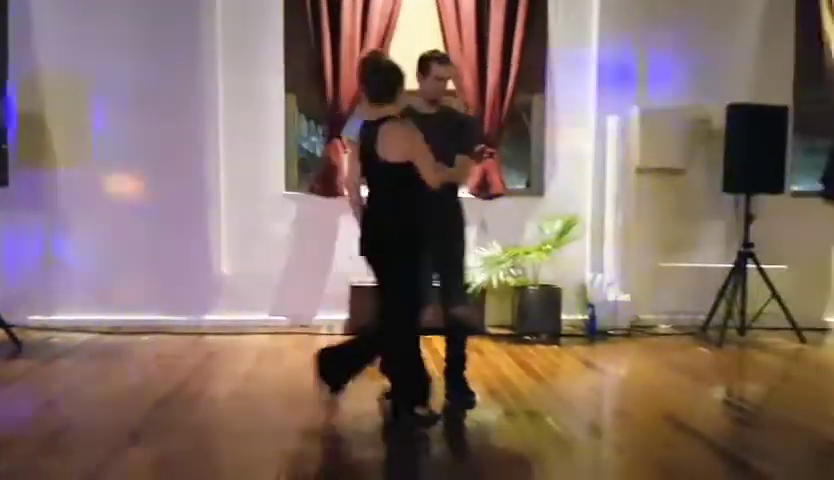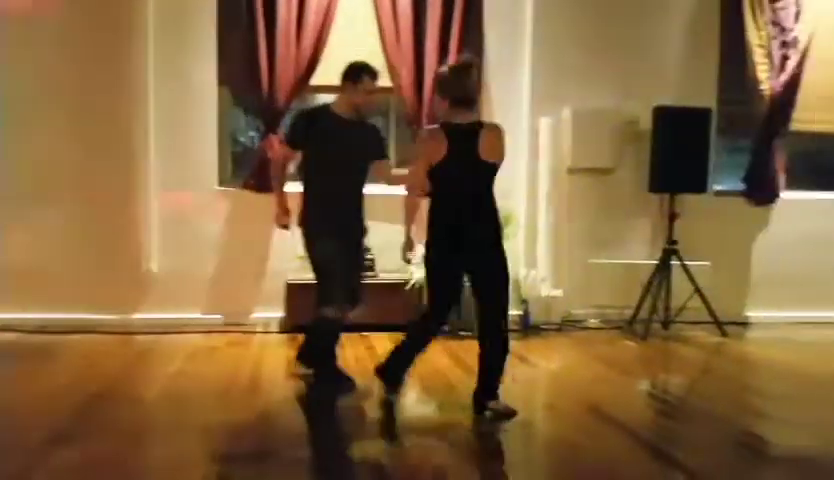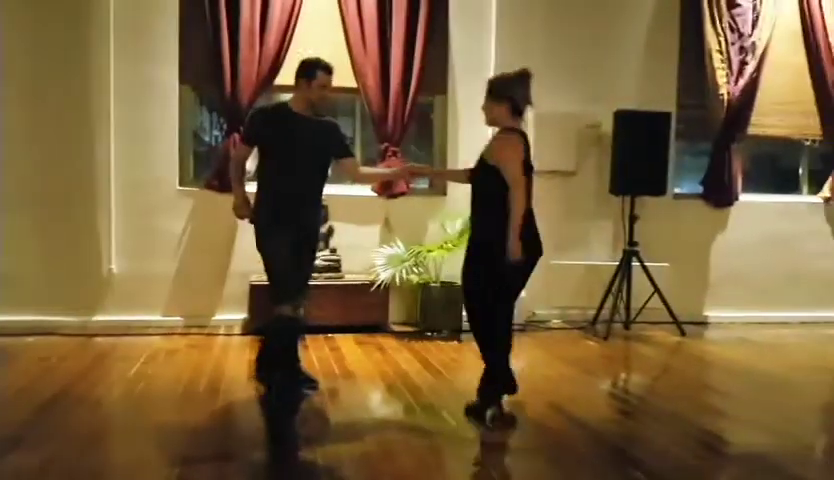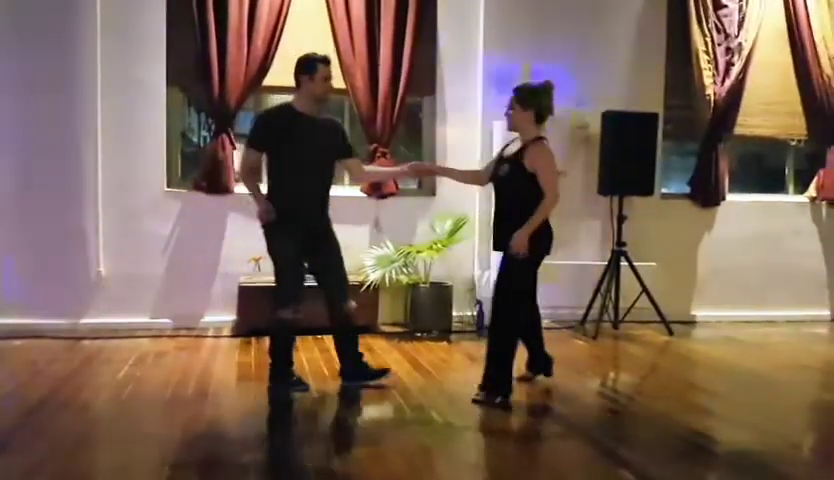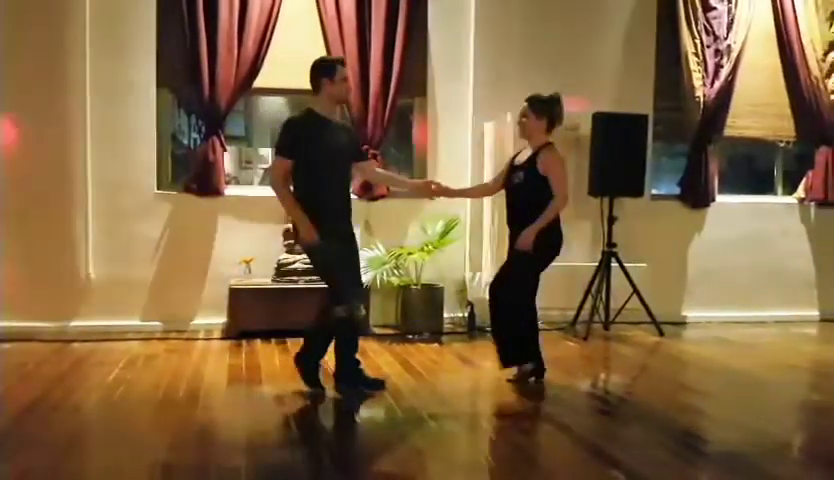
dt=0.4s
person 1, frame 1
left shoulder: (362, 132)
right shoulder: (403, 131)
left elbow: (353, 186)
right elbow: (434, 179)
right wrist: (454, 170)
left hip: (377, 236)
right hip: (404, 239)
left knee: (396, 316)
right knee: (401, 319)
person 1, frame 2
left shoulder: (430, 138)
right shoulder: (493, 135)
left elbow: (415, 191)
left wrist: (408, 234)
left hip: (444, 239)
right hip: (484, 240)
left knee: (437, 310)
right knee: (493, 318)
left ankle: (392, 374)
right ankle: (487, 397)
person 1, frame 3
left shoulder: (504, 141)
right shoulder: (512, 141)
left elbow: (518, 189)
right elbow: (478, 176)
left wrist: (513, 238)
right wrist: (430, 172)
left hip: (499, 243)
right hip: (492, 241)
left knee: (482, 310)
right knee: (497, 313)
left ankle: (492, 394)
right ankle: (494, 389)
person 1, frame 4
left shoulder: (538, 150)
right shoulder: (511, 148)
left elbow: (551, 196)
right elbow: (481, 177)
left wrist: (526, 232)
right wrist: (439, 170)
left hip: (529, 240)
right hip: (513, 239)
left knee: (505, 306)
right knee: (521, 302)
left ankle: (495, 387)
right ankle: (540, 361)
person 1, frame 5
left shoulder: (550, 156)
right shoulder: (520, 156)
left elbow: (560, 198)
right elbow: (492, 187)
left wrist: (533, 230)
right wrist: (453, 192)
left hip: (542, 240)
right hip: (522, 240)
left knee: (502, 291)
right knee: (520, 298)
left ankle: (523, 358)
right ankle: (531, 363)
person 2, frame 1
left shoulder: (459, 122)
right shoulder: (399, 121)
left elbow: (464, 169)
left hip: (449, 219)
left knee: (456, 301)
left ankle: (455, 377)
person 2, frame 2
left shoulder: (370, 133)
right shoulder: (311, 121)
left elbow: (384, 173)
right elbow: (280, 162)
right wrist: (281, 203)
left hip: (351, 225)
right hip: (320, 223)
left knee: (349, 297)
right knee: (334, 296)
left ankle: (313, 353)
right ankle: (323, 366)
person 2, frame 3
left shoulder: (328, 130)
right shoulder: (266, 118)
left elbow: (356, 172)
right elbow: (238, 159)
left wrist: (393, 174)
right wrist: (239, 195)
left hip: (307, 224)
right hip: (272, 222)
left knee: (292, 296)
right knee: (286, 297)
left ankle: (267, 363)
right ankle: (287, 369)
person 2, frame 4
left shoulder: (331, 129)
right shoulder: (272, 120)
left elbow: (360, 173)
right elbow: (247, 167)
left wrist: (400, 172)
right wrist: (260, 199)
left hip: (318, 224)
right hip: (284, 225)
left knee: (339, 295)
right knee: (288, 299)
left ankle: (353, 366)
right ankle: (281, 371)
person 2, frame 5
left shoulder: (345, 132)
right shoulder: (298, 126)
left elbow: (371, 172)
right elbow: (277, 179)
left wrist: (414, 185)
right wrist: (301, 221)
left hip: (342, 229)
right hip: (317, 231)
left knee: (352, 301)
right knee: (346, 298)
left ankle: (347, 372)
right ankle: (308, 357)
